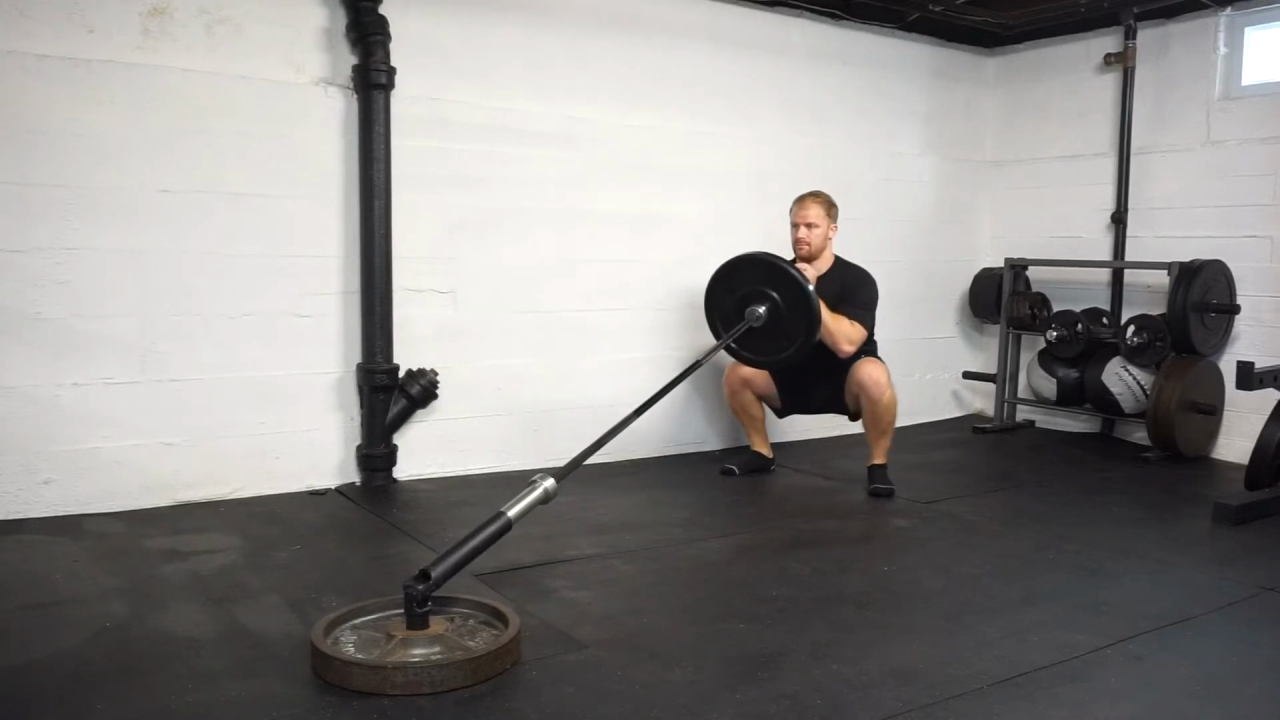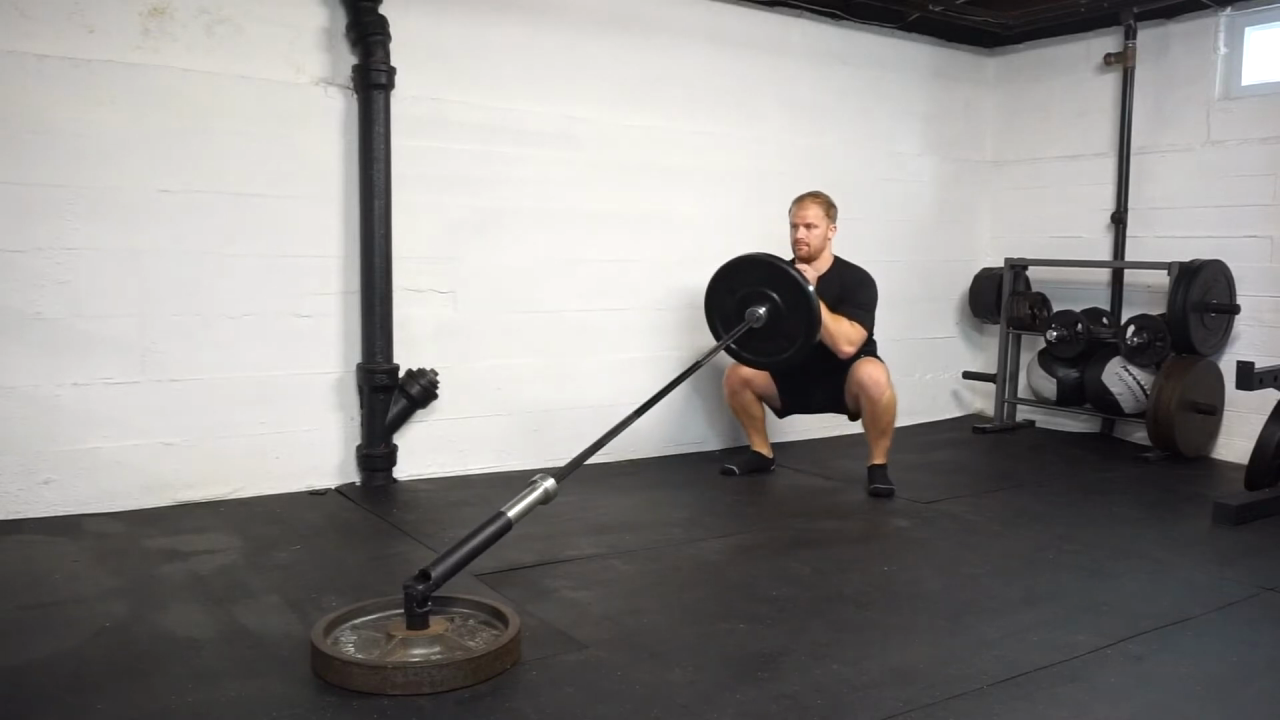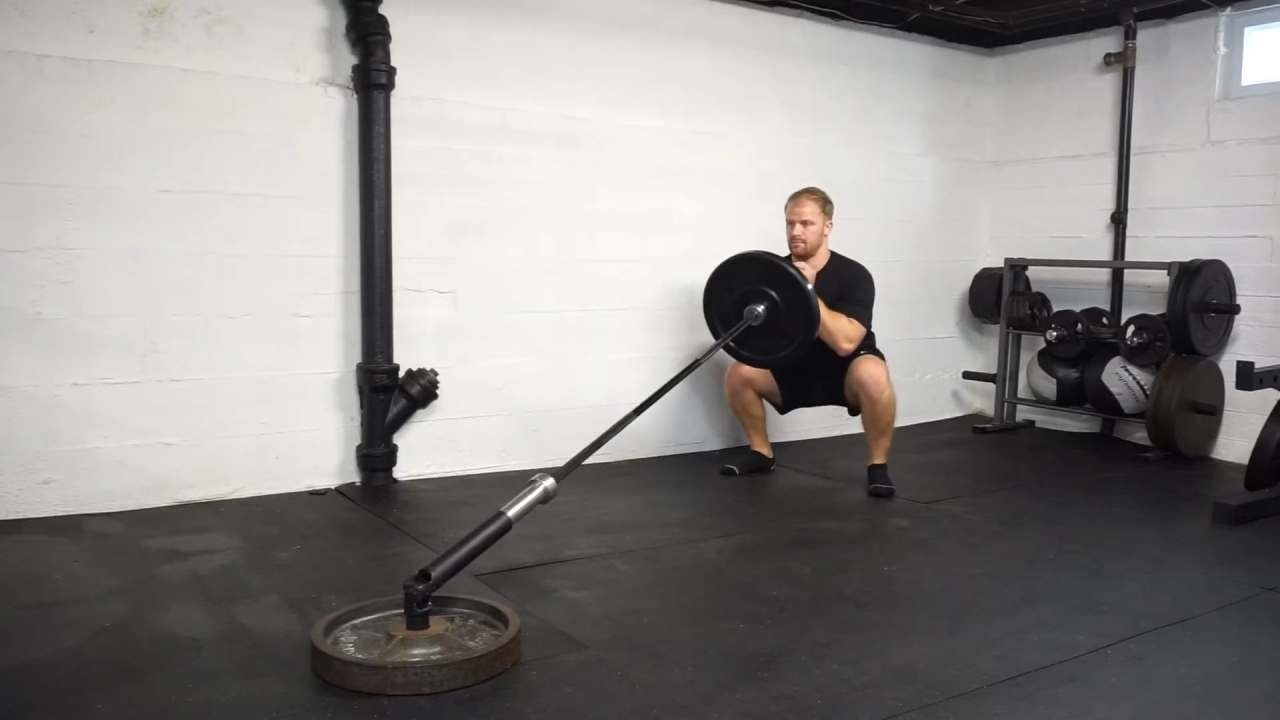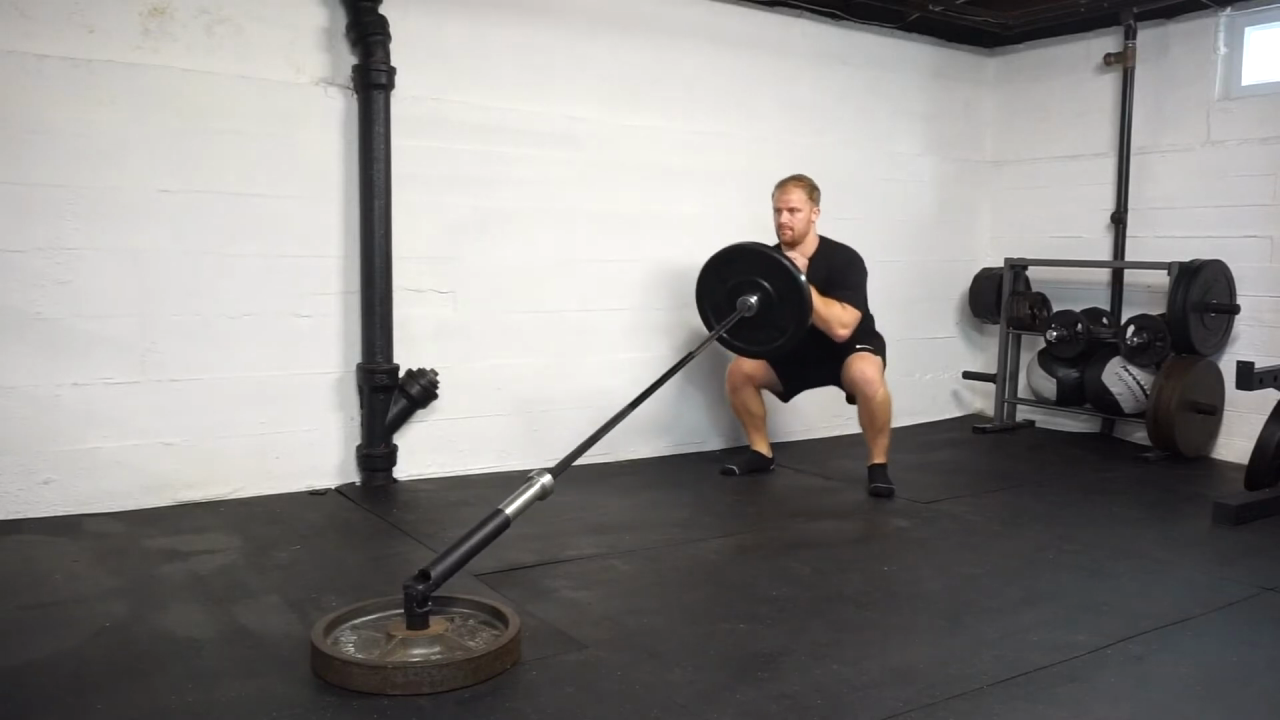
dt=0.2s
person 1, frame 1
left shoulder: (856, 280)
left elbow: (846, 345)
left hip: (845, 380)
right hip: (797, 375)
left knee: (873, 377)
right knee: (737, 375)
left ankle: (878, 466)
right ankle: (761, 453)
person 1, frame 2
left shoulder: (855, 281)
left elbow: (846, 346)
left hip: (844, 380)
right hip: (797, 375)
left knee: (873, 377)
right knee: (738, 376)
left ankle: (878, 466)
right ankle: (761, 452)
person 1, frame 3
left shoulder: (852, 276)
left elbow: (845, 342)
left hip: (845, 372)
right hip: (798, 368)
left knee: (872, 376)
right knee: (739, 375)
left ankle: (878, 465)
right ankle: (761, 452)
person 1, frame 4
left shoulder: (843, 260)
left elbow: (841, 328)
left hip: (850, 348)
right hip: (797, 349)
left knee: (865, 376)
right knee: (739, 371)
left ankle: (878, 464)
right ankle: (761, 451)
